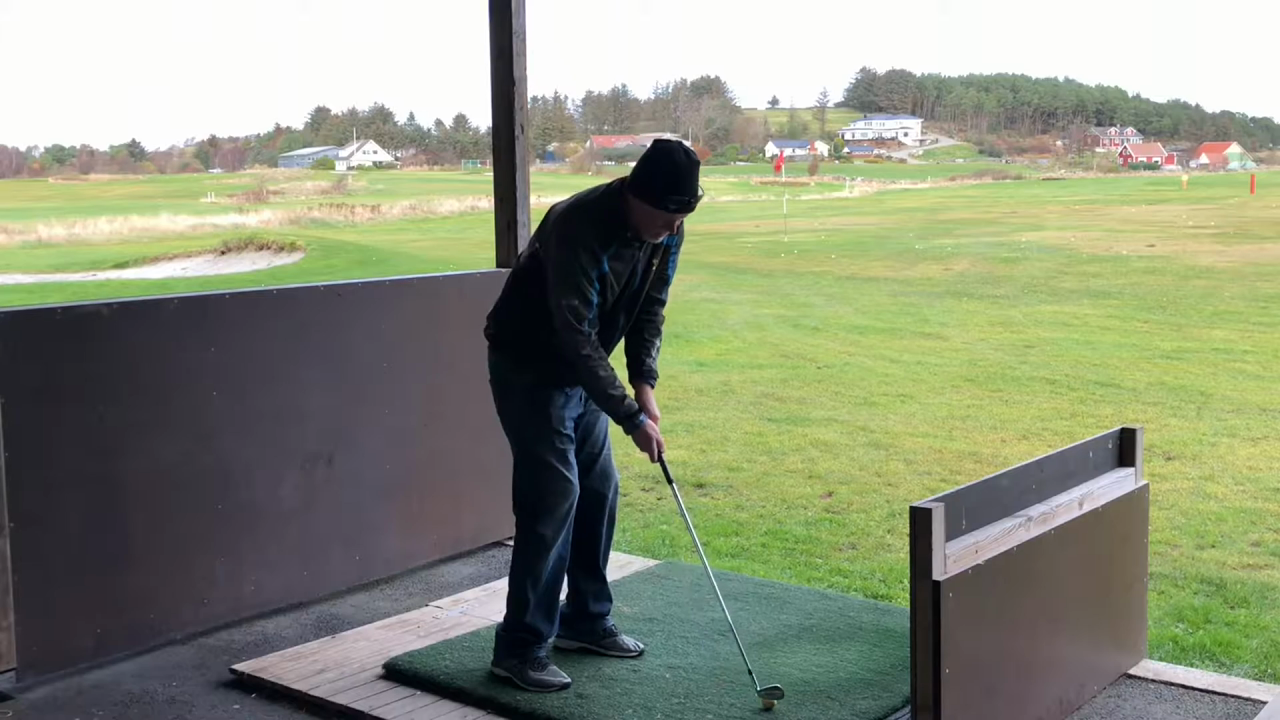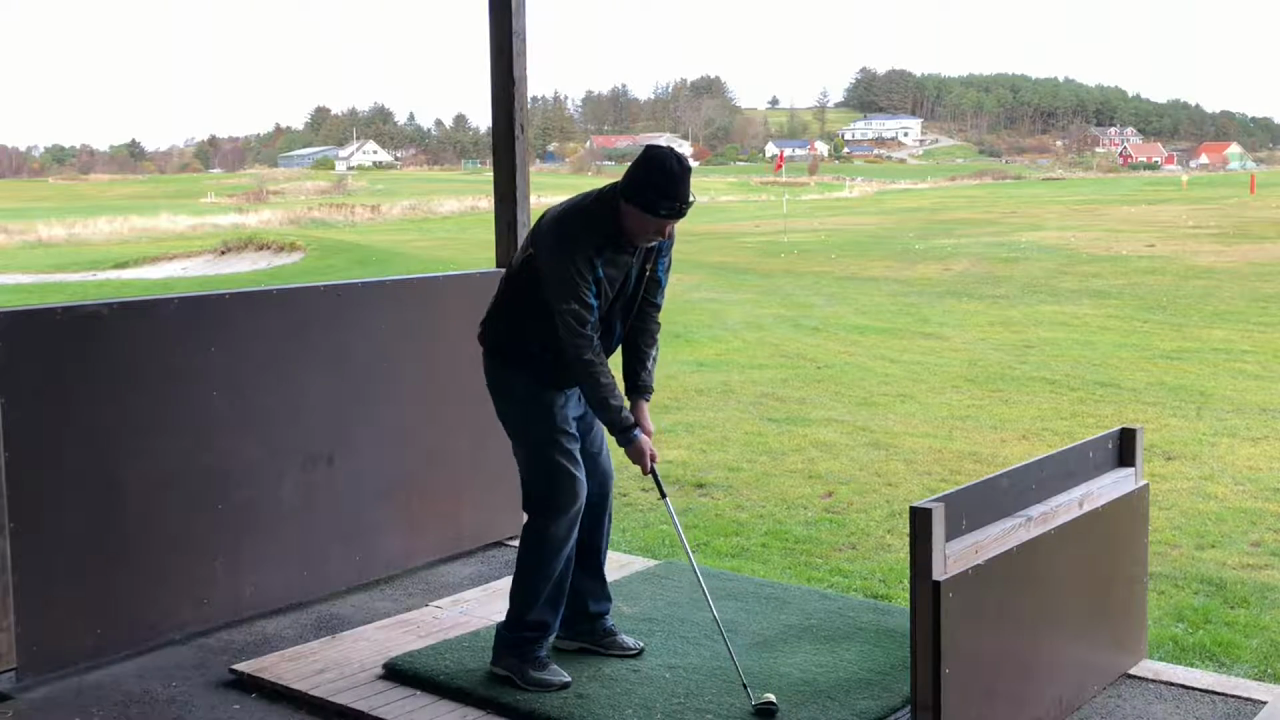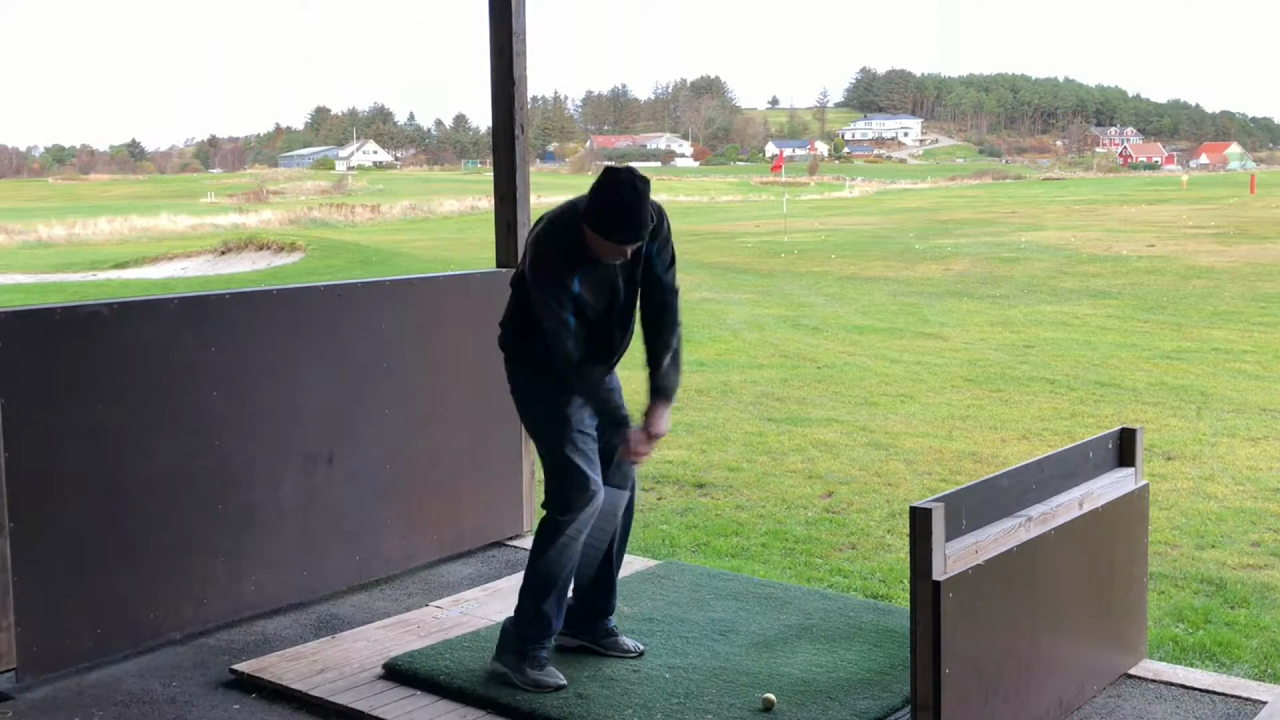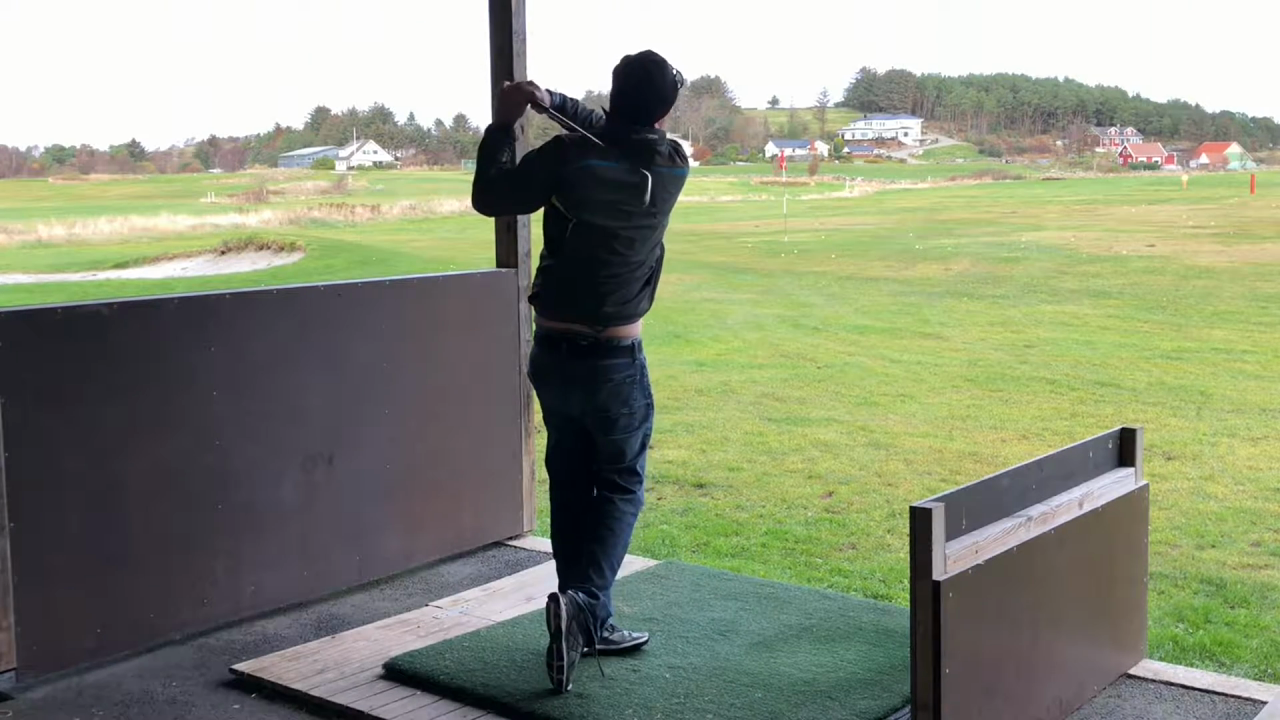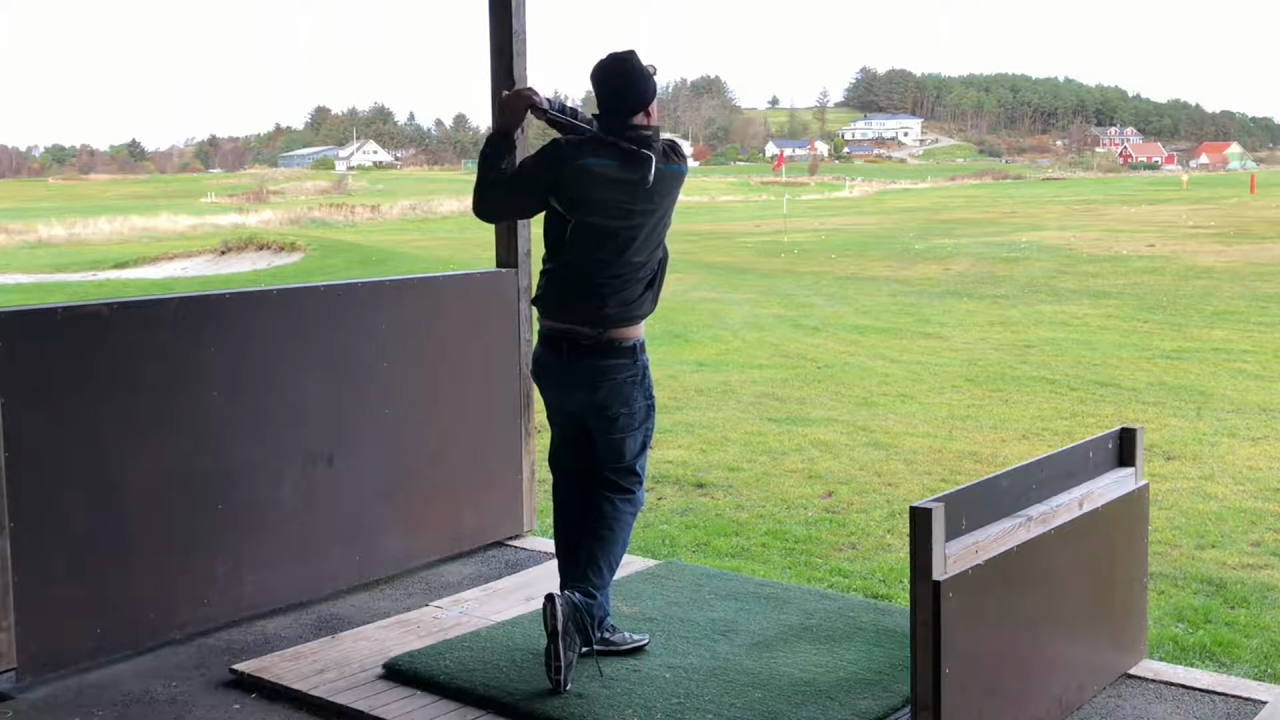
dt=1s
person 1, frame 1
left shoulder: (666, 232)
right shoulder: (577, 228)
left elbow: (649, 309)
right elbow: (577, 337)
left wrist: (643, 384)
right wrist: (630, 417)
left hip: (582, 369)
right hip: (528, 368)
left knee: (599, 491)
right knee: (554, 496)
left ankle: (584, 619)
right ankle: (520, 646)
person 1, frame 2
left shoulder: (656, 236)
right shoulder: (571, 234)
left elbow: (645, 317)
right elbow: (580, 342)
left wrist: (640, 400)
right wrist: (625, 429)
left hip: (572, 372)
right hip: (524, 369)
left knee: (595, 489)
right knee: (562, 495)
left ankle: (584, 618)
right ankle: (520, 644)
person 1, frame 3
left shoulder: (650, 222)
right shoulder: (551, 248)
left elbow: (662, 315)
right elbow: (568, 353)
left wrist: (660, 402)
right wrist: (616, 428)
left hip: (598, 371)
right hip: (547, 374)
left knee: (615, 489)
right knee: (579, 494)
left ankle: (588, 618)
right ankle: (523, 645)
person 1, frame 4
left shoulder: (566, 157)
right shoulder: (672, 166)
left elbow: (489, 198)
right elbow: (615, 136)
left wrist: (503, 123)
right wrist: (552, 101)
left hip: (552, 352)
right hip: (613, 359)
left knee: (571, 485)
right knee: (621, 486)
left ankle: (587, 621)
right ankle: (584, 605)
person 1, frame 5
left shoulder: (564, 160)
right shoulder: (670, 165)
left elbow: (489, 205)
left wrist: (503, 132)
right wrist: (551, 111)
left hip: (556, 352)
right hip: (616, 359)
left knee: (574, 484)
right knee: (620, 487)
left ankle: (588, 621)
right ankle: (581, 605)
